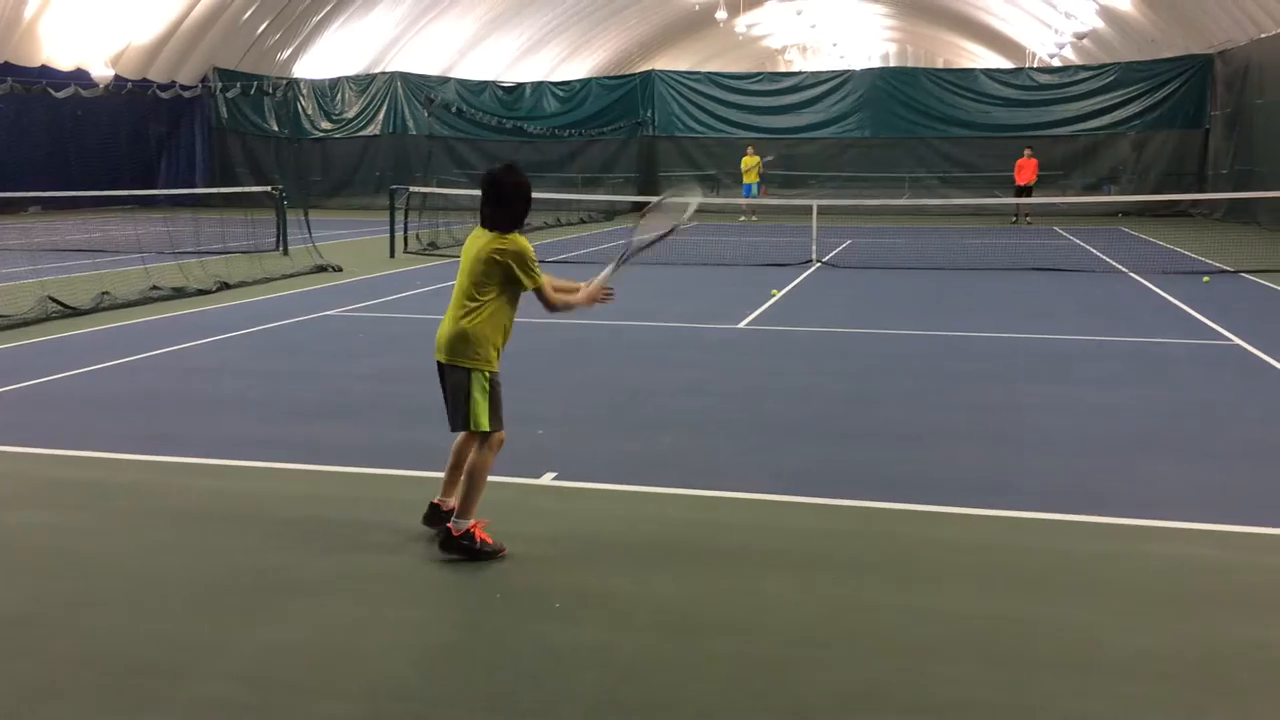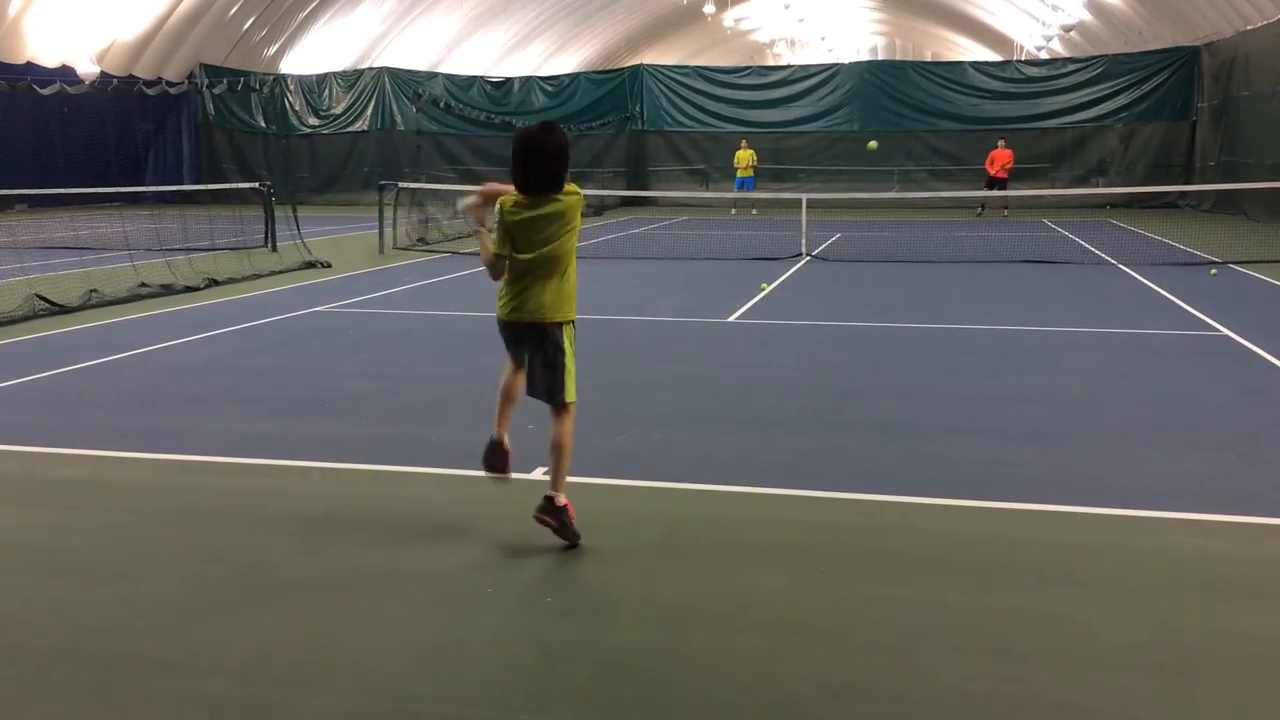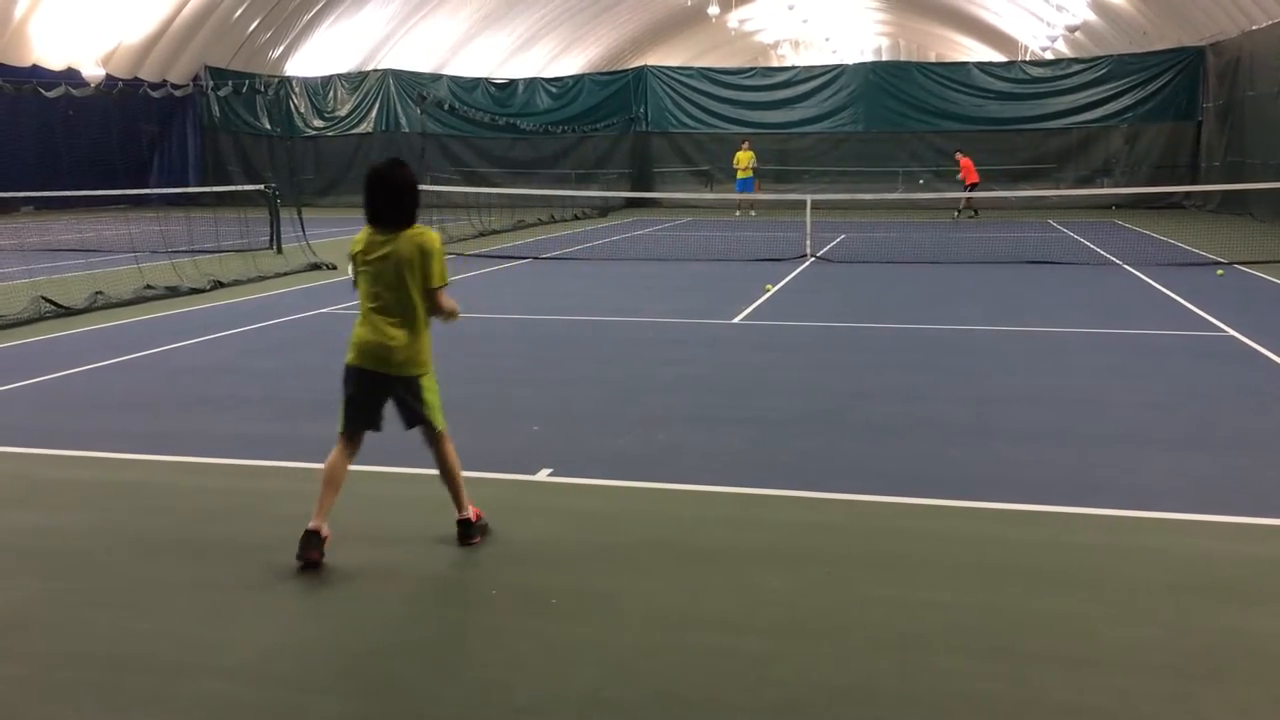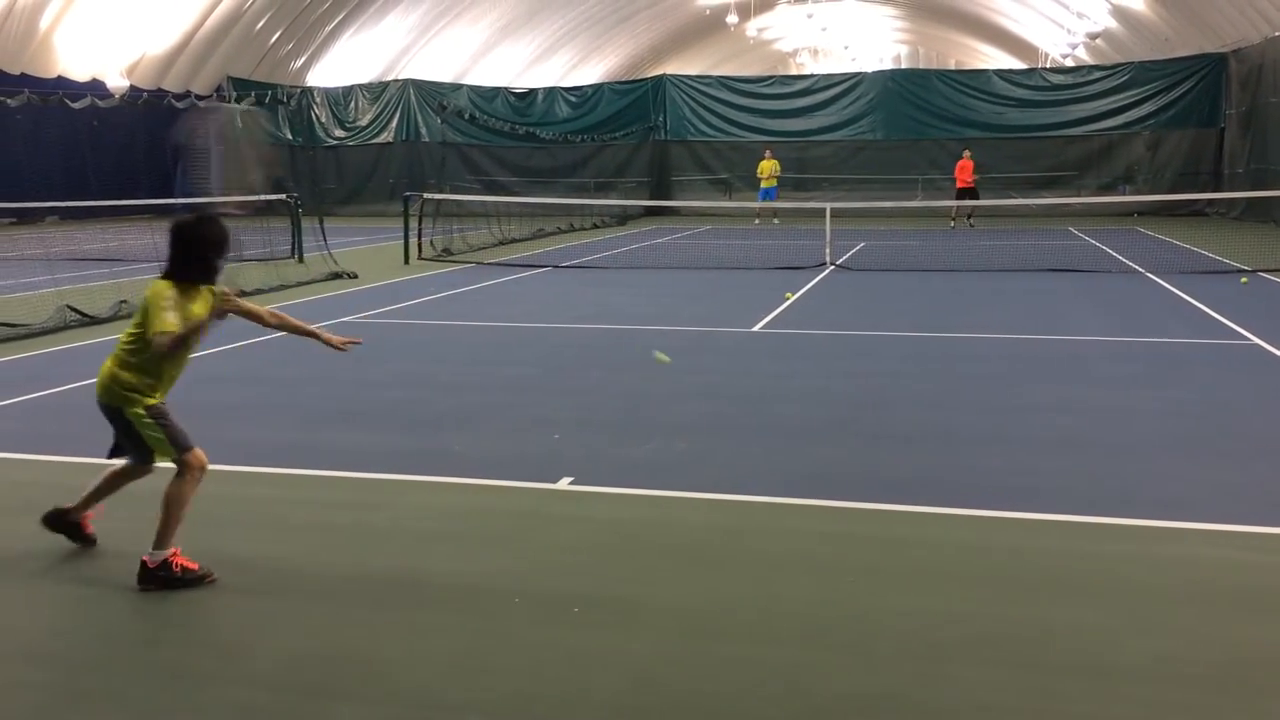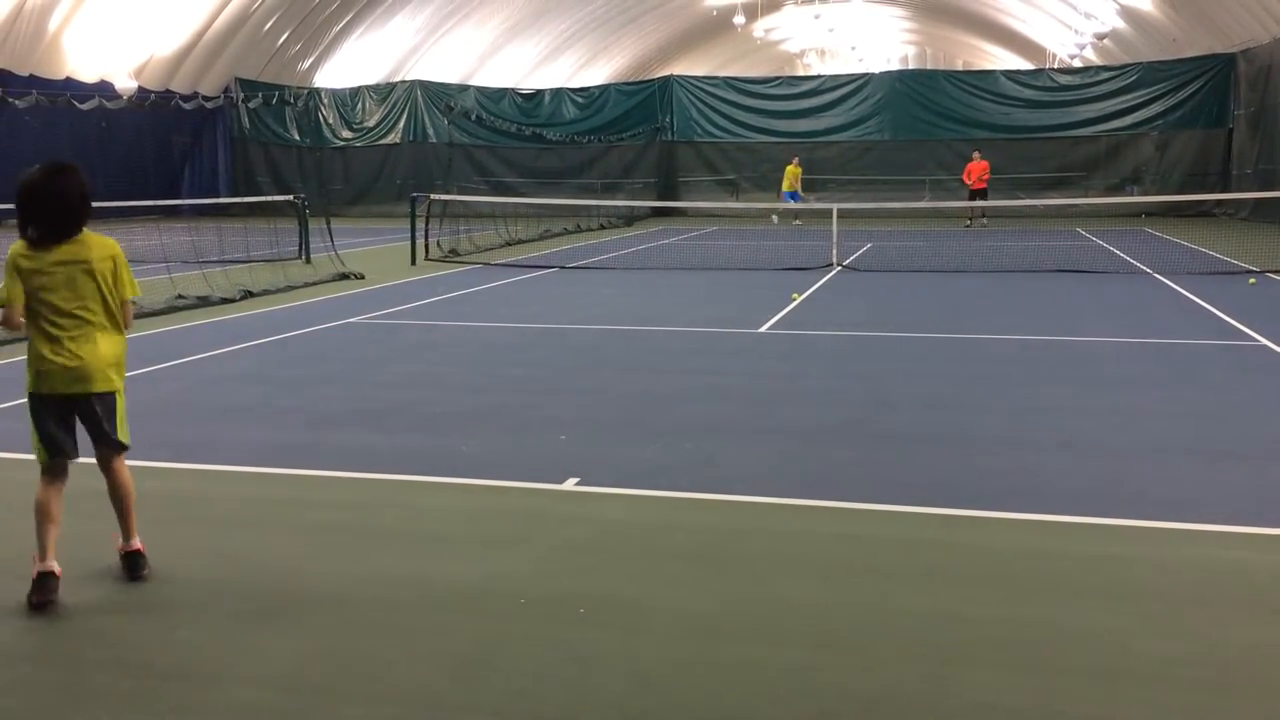
dt=1s
person 1, frame 1
left shoulder: (480, 237)
right shoulder: (513, 246)
left elbow: (535, 279)
right elbow: (551, 302)
left wrist: (578, 288)
right wrist: (584, 298)
left hip: (451, 345)
right hip: (473, 351)
left knee: (474, 430)
right knee: (490, 438)
left ankle: (443, 506)
right ankle: (459, 528)
person 1, frame 2
left shoulder: (507, 206)
right shoulder: (572, 200)
left elbow: (496, 271)
left wrist: (485, 237)
right wrist: (499, 192)
left hip: (514, 313)
right hip: (552, 318)
left knee: (516, 366)
right knee: (562, 409)
left ankle: (498, 440)
right ankle: (556, 500)
person 1, frame 3
left shoulder: (361, 243)
right shoulder: (425, 241)
right elbow: (441, 307)
right wrist: (451, 310)
left hip: (363, 354)
right hip: (404, 360)
left knee: (348, 443)
right knee: (438, 437)
left ankle: (314, 531)
right ankle: (467, 517)
person 1, frame 4
left shoulder: (210, 292)
right shoulder: (165, 294)
left elbow: (266, 316)
right elbow: (165, 350)
left wrist: (320, 335)
right wrist: (205, 320)
left hip: (139, 391)
right hip: (129, 392)
left knee: (141, 463)
right knee: (193, 463)
left ankle: (70, 514)
right ankle: (160, 561)
person 1, frame 5
right shoulder: (108, 251)
right elbow: (126, 317)
left wrist: (41, 322)
left hip: (48, 378)
right hip: (99, 373)
left knee: (52, 473)
right knee: (113, 461)
left ankle: (46, 571)
right ankle: (131, 548)
